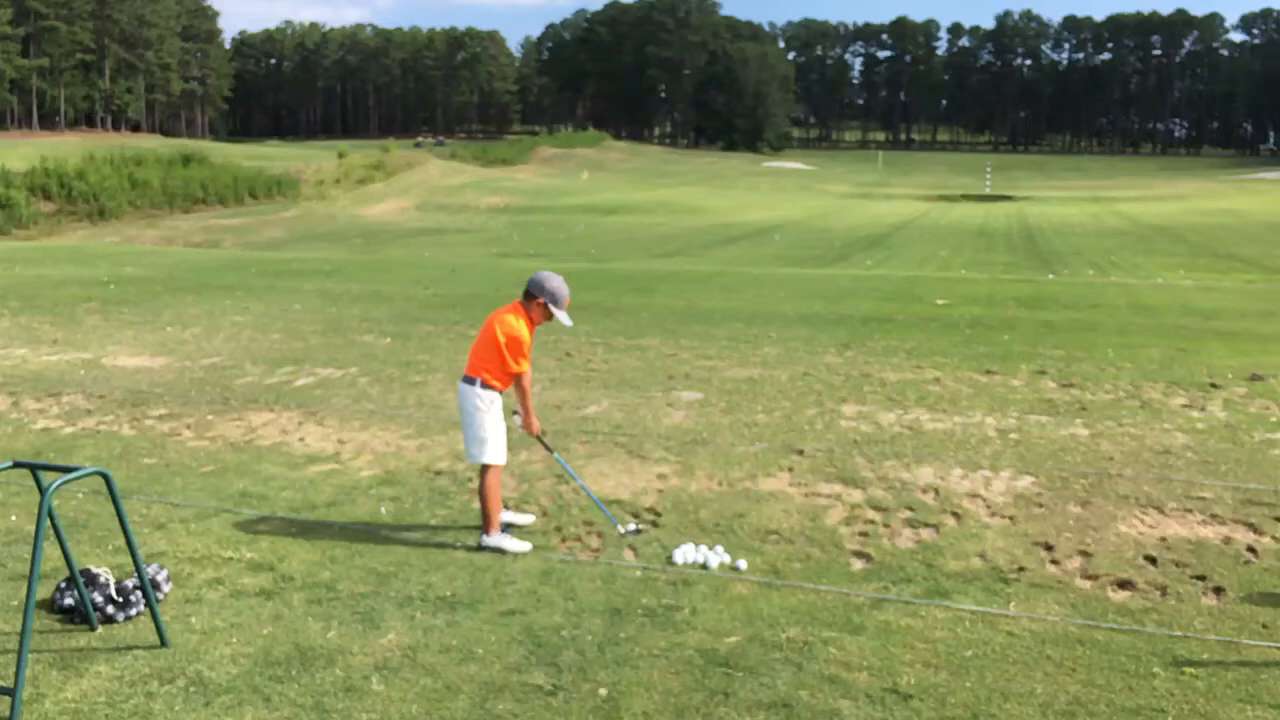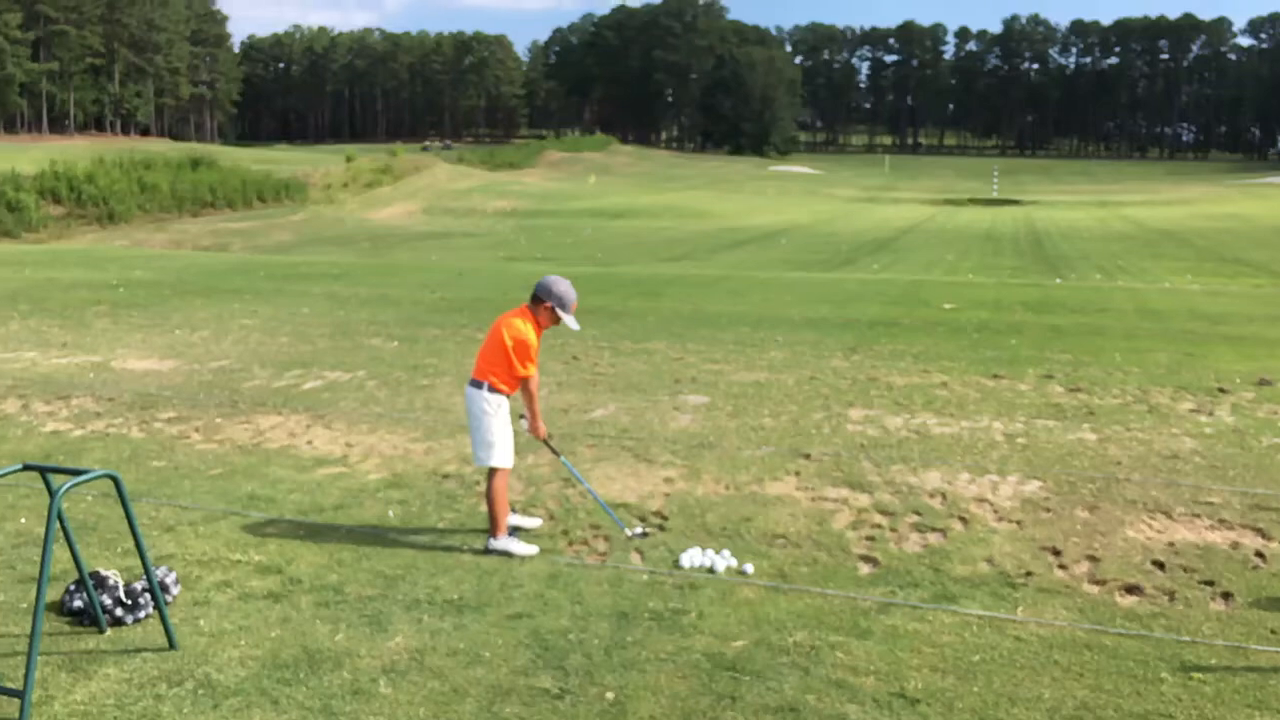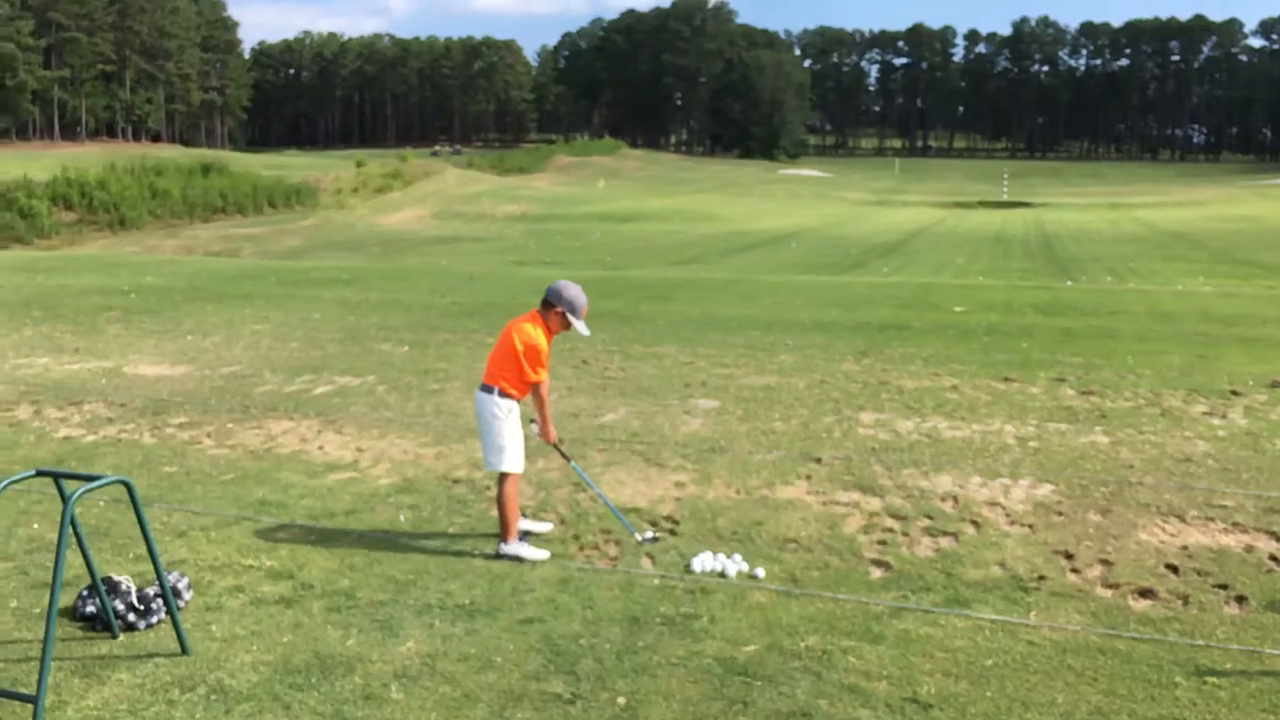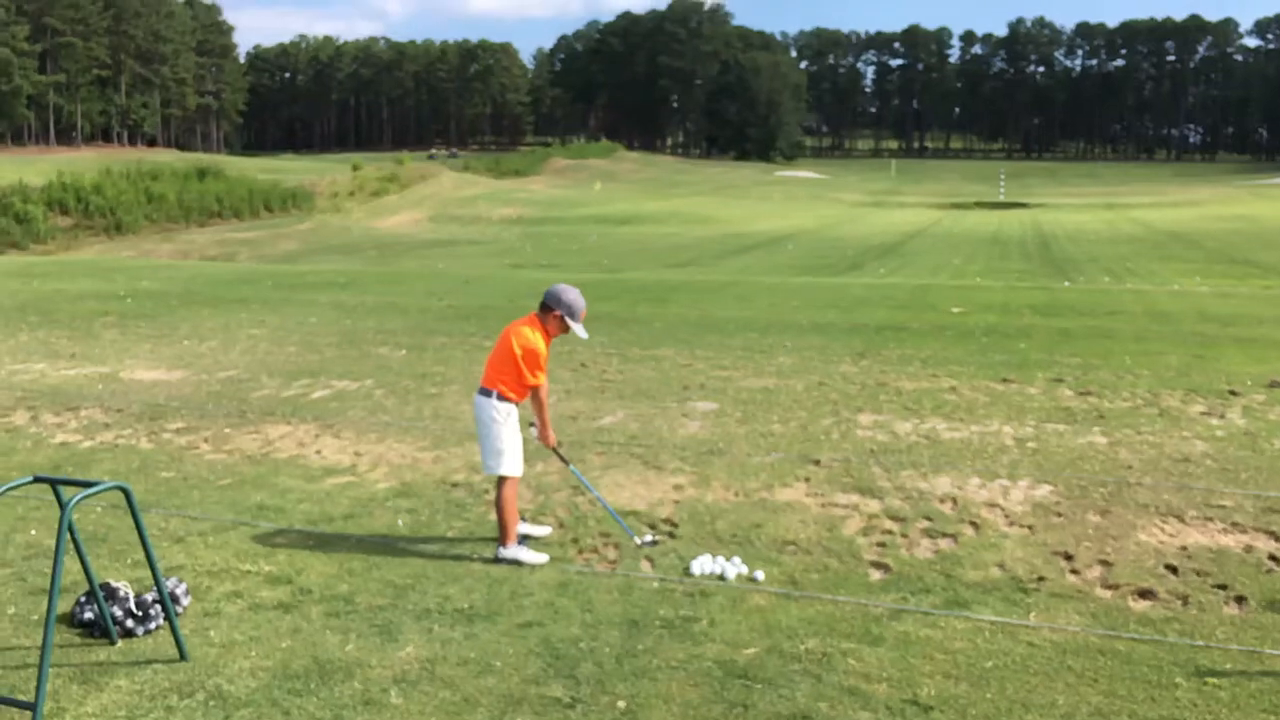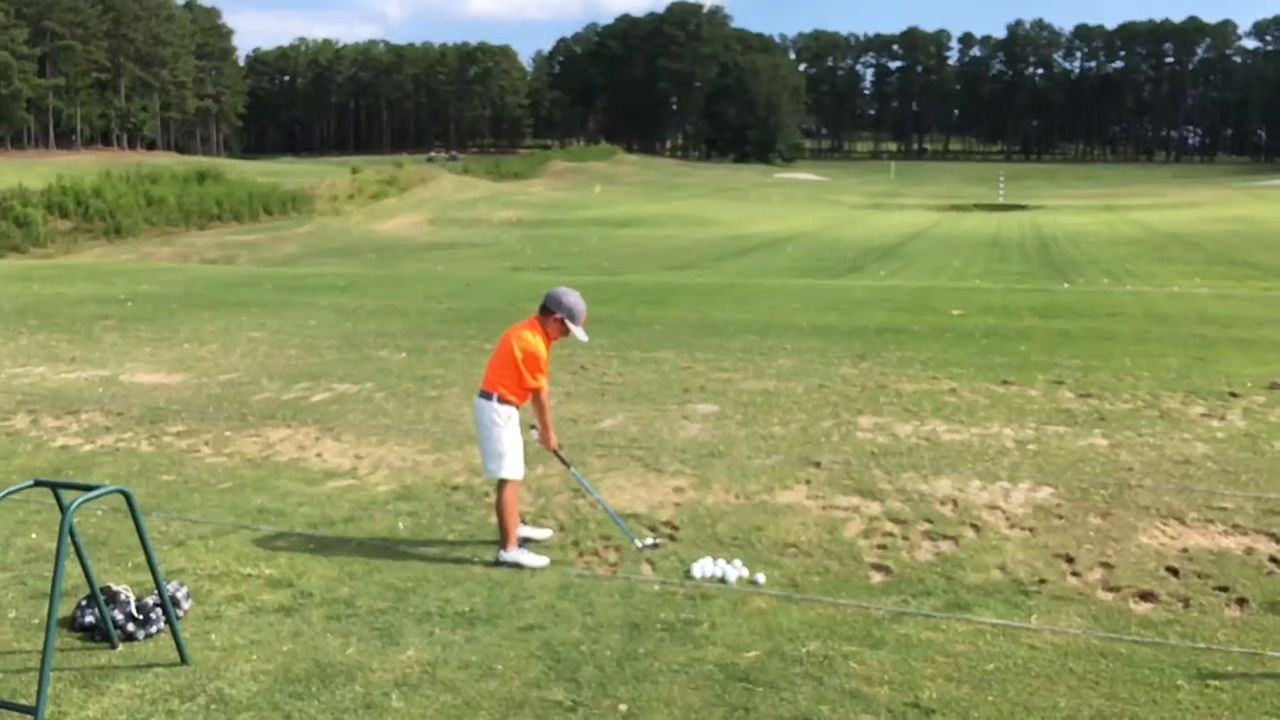
dt=0.1s
person 1, frame 1
left shoulder: (514, 315)
right shoulder: (515, 328)
left elbow: (523, 371)
right elbow: (521, 378)
left wrist: (526, 412)
right wrist: (529, 417)
left hip: (484, 390)
right hip: (482, 393)
left knee: (495, 458)
right knee: (492, 463)
left ankle: (497, 511)
right ankle: (491, 533)
person 1, frame 2
left shoulder: (521, 319)
right shoulder: (523, 331)
left elbow: (530, 375)
right elbow: (528, 382)
left wrist: (533, 416)
right wrist: (536, 420)
left hip: (490, 393)
right hip: (489, 396)
left knee: (502, 461)
right knee: (499, 466)
left ankle: (504, 514)
right ankle: (498, 537)
person 1, frame 3
left shoulder: (532, 324)
right shoulder: (533, 337)
left elbow: (540, 380)
right elbow: (538, 388)
left wrist: (543, 420)
right wrist: (547, 425)
left hip: (501, 399)
right hip: (499, 401)
left knee: (513, 466)
right knee: (510, 471)
left ankle: (514, 520)
right ankle: (510, 541)
person 1, frame 4
left shoulder: (530, 327)
right shoulder: (532, 340)
left elbow: (538, 383)
right elbow: (537, 391)
left wrist: (542, 424)
right wrist: (546, 428)
left hip: (499, 402)
right hip: (498, 405)
left knee: (511, 470)
right knee: (508, 474)
left ankle: (513, 523)
right ankle: (508, 545)
person 1, frame 5
left shoulder: (531, 330)
right shoulder: (532, 343)
left elbow: (539, 387)
right elbow: (539, 394)
left wrist: (543, 427)
right wrist: (547, 431)
left hip: (500, 404)
right hip: (499, 407)
left knee: (512, 472)
right knee: (509, 477)
left ankle: (514, 526)
right ankle: (509, 548)
